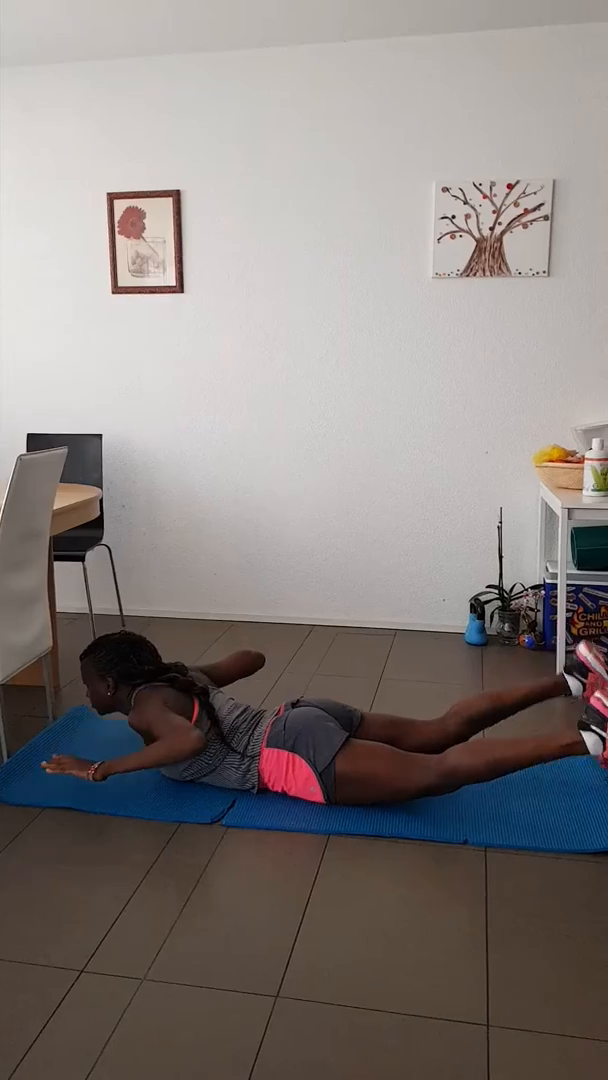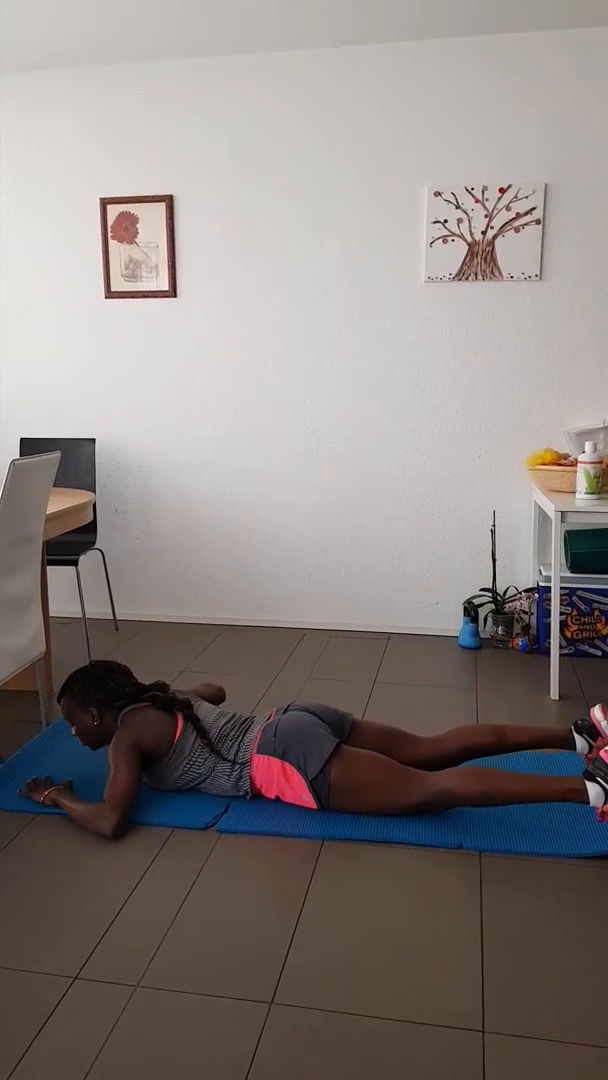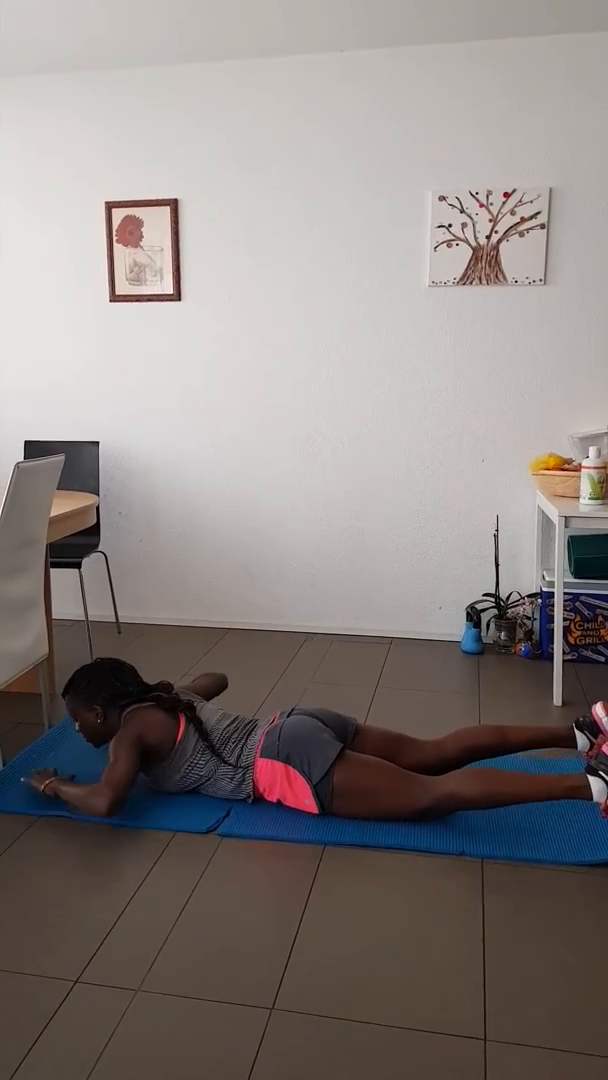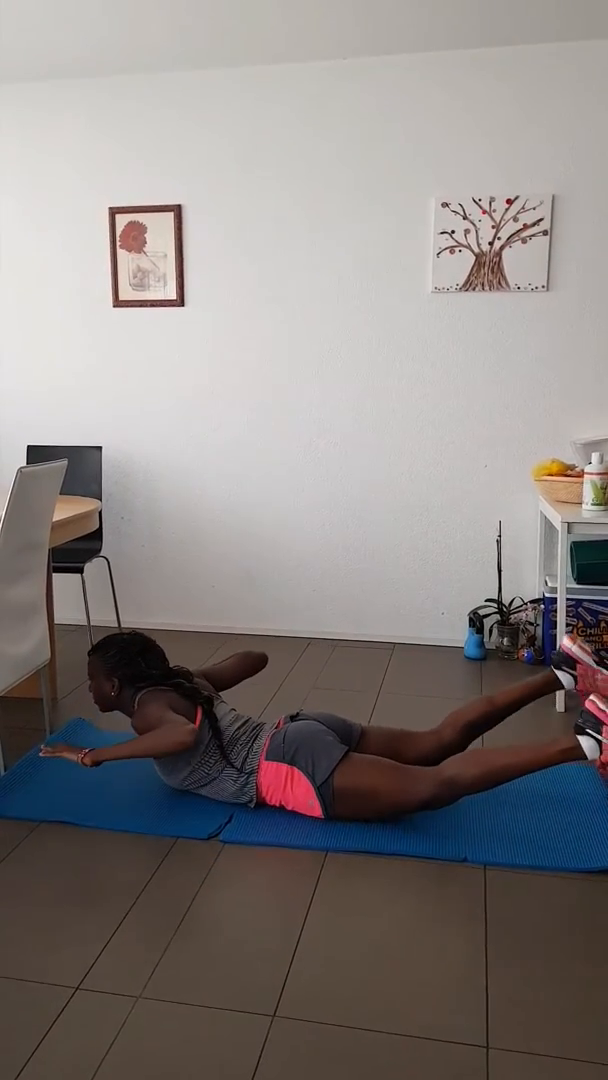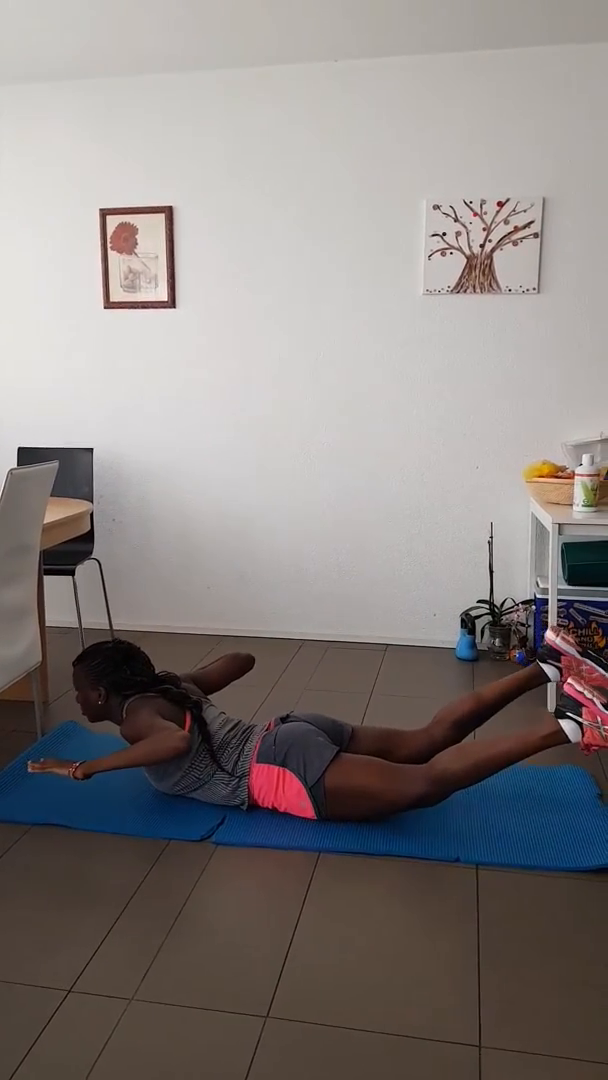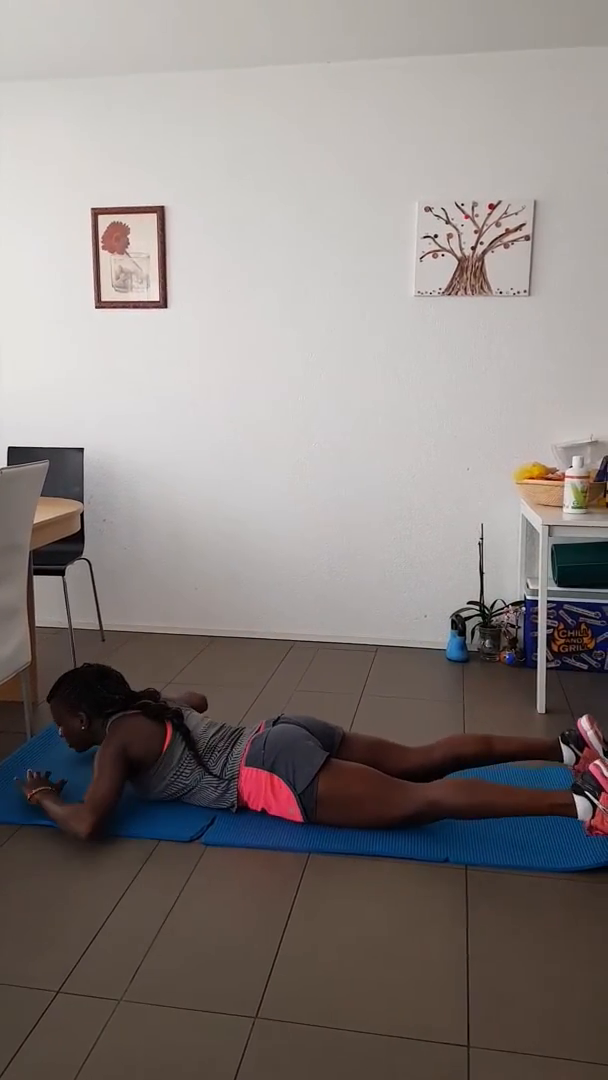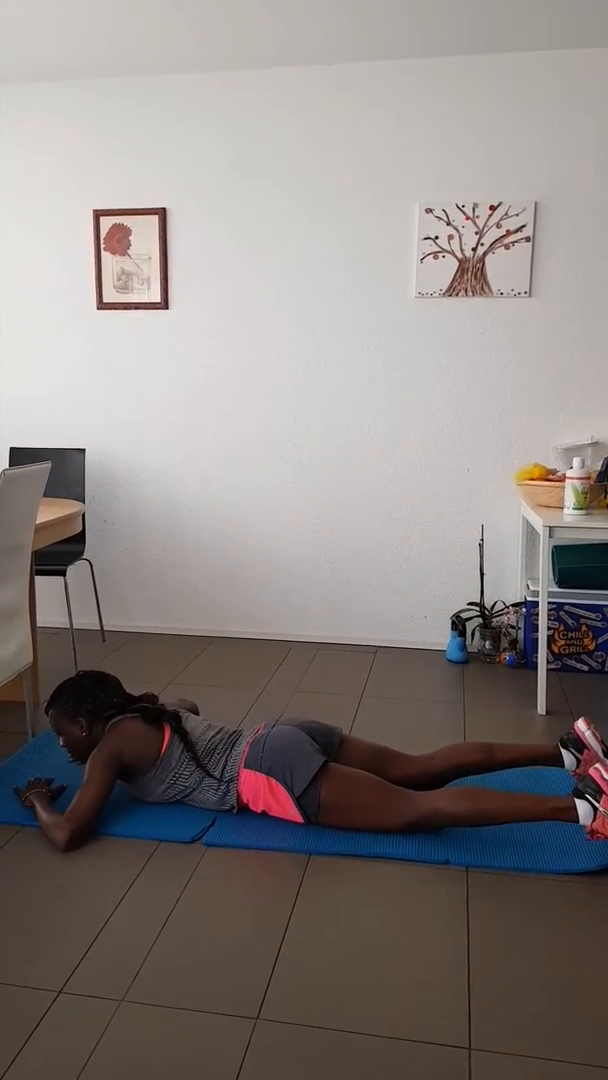
dt=0.7s
person 1, frame 1
left shoulder: (145, 706)
right shoulder: (182, 678)
left elbow: (193, 740)
right elbow: (254, 657)
left wrist: (100, 769)
left hip: (300, 756)
right hip: (305, 721)
left knee: (441, 772)
right knee: (442, 732)
person 1, frame 2
left shoulder: (128, 733)
right shoulder: (165, 699)
left elbow: (111, 821)
right elbow: (215, 689)
left wrist: (59, 797)
left hip: (290, 762)
right hip: (300, 725)
left knee: (433, 788)
right knee: (434, 751)
person 1, frame 3
left shoulder: (131, 728)
right shoulder: (168, 699)
left elbow: (106, 800)
right elbow: (216, 677)
left wrist: (59, 786)
left hip: (294, 767)
right hip: (302, 730)
left knee: (437, 795)
right knee: (437, 754)
person 1, frame 4
left shoulder: (147, 709)
right shoulder: (184, 683)
left elbow: (183, 735)
right elbow: (256, 657)
left wrist: (96, 756)
left hip: (296, 769)
right hip: (303, 736)
left knee: (439, 783)
right knee: (438, 742)
right ankle: (558, 672)
person 1, frame 5
left shoulder: (135, 716)
right shoulder: (172, 688)
left elbow: (175, 740)
right elbow: (242, 658)
left wrist: (85, 767)
left hip: (288, 771)
right hip: (295, 736)
left knee: (430, 781)
right knee: (431, 740)
right ankle: (547, 666)
person 1, frame 6
left shoulder: (114, 742)
right shoulder: (152, 706)
left elbow: (87, 824)
left wrist: (45, 798)
left hip: (276, 775)
right hip: (287, 738)
left knee: (422, 800)
right knee: (422, 761)
person 1, frame 7
left shoulder: (110, 747)
right shoulder: (148, 711)
left elbow: (67, 834)
left wrist: (39, 803)
left hip: (274, 775)
right hip: (287, 741)
left knee: (421, 810)
right knee: (421, 770)
